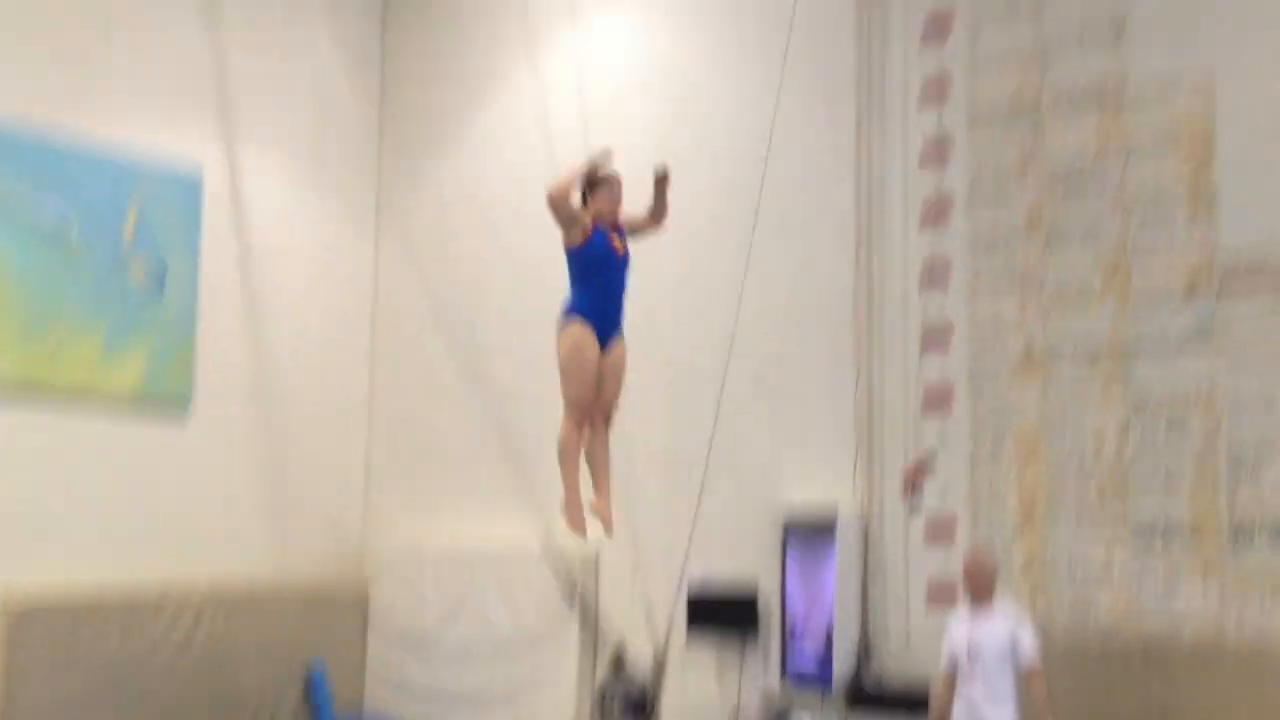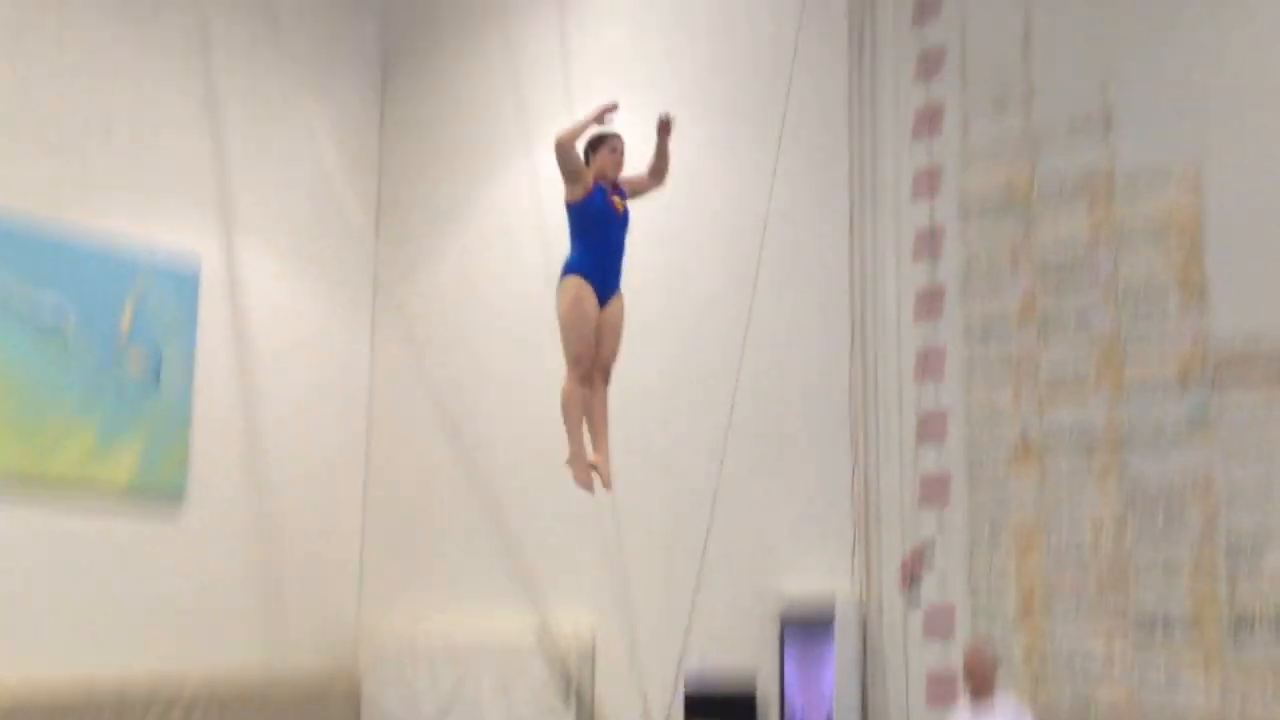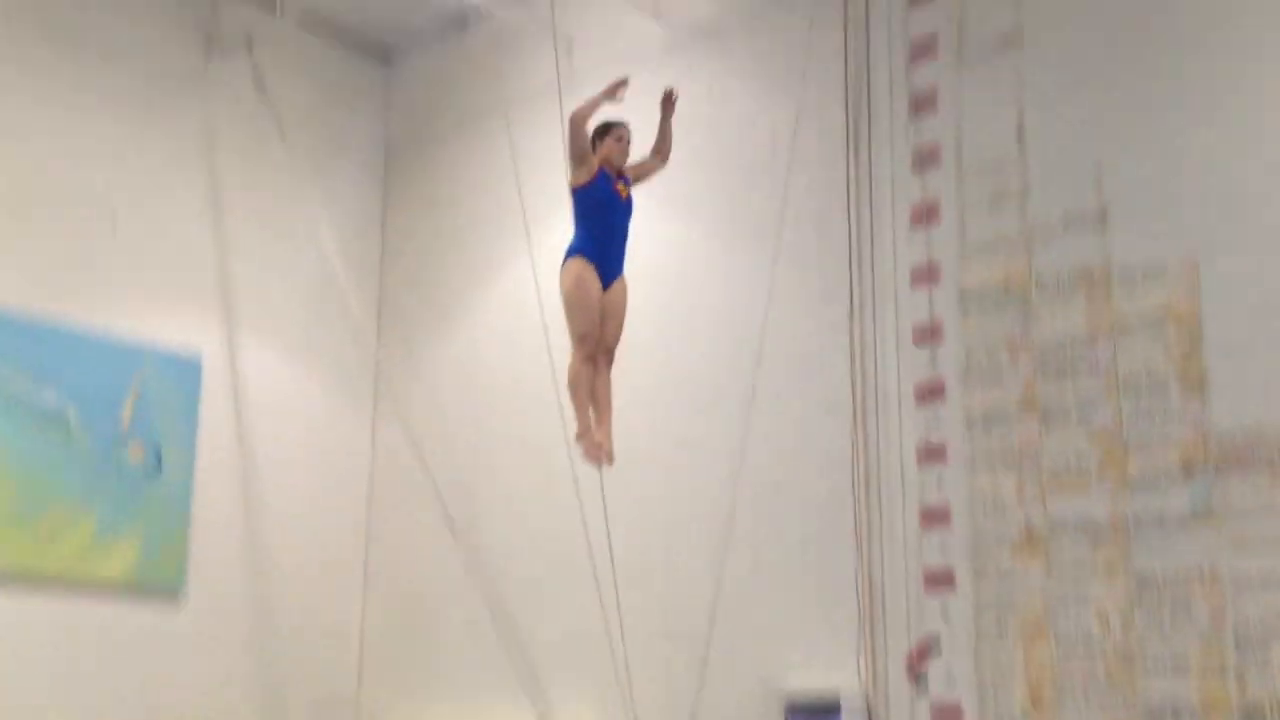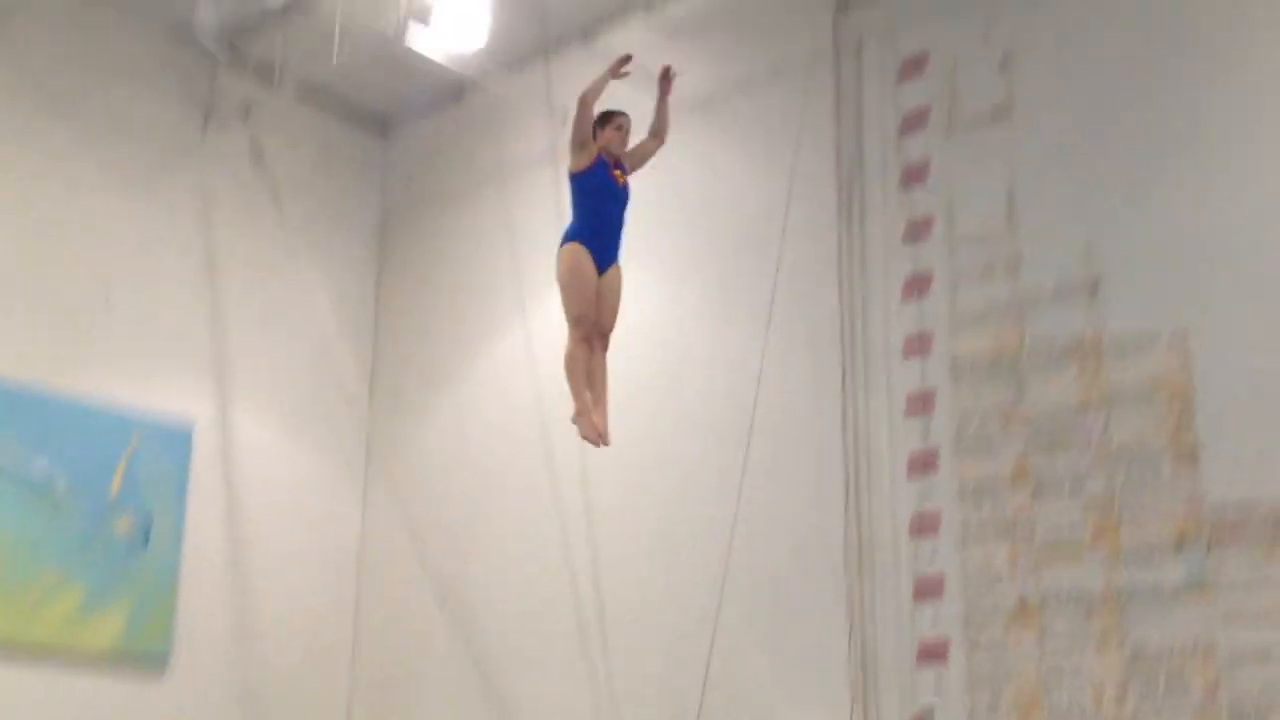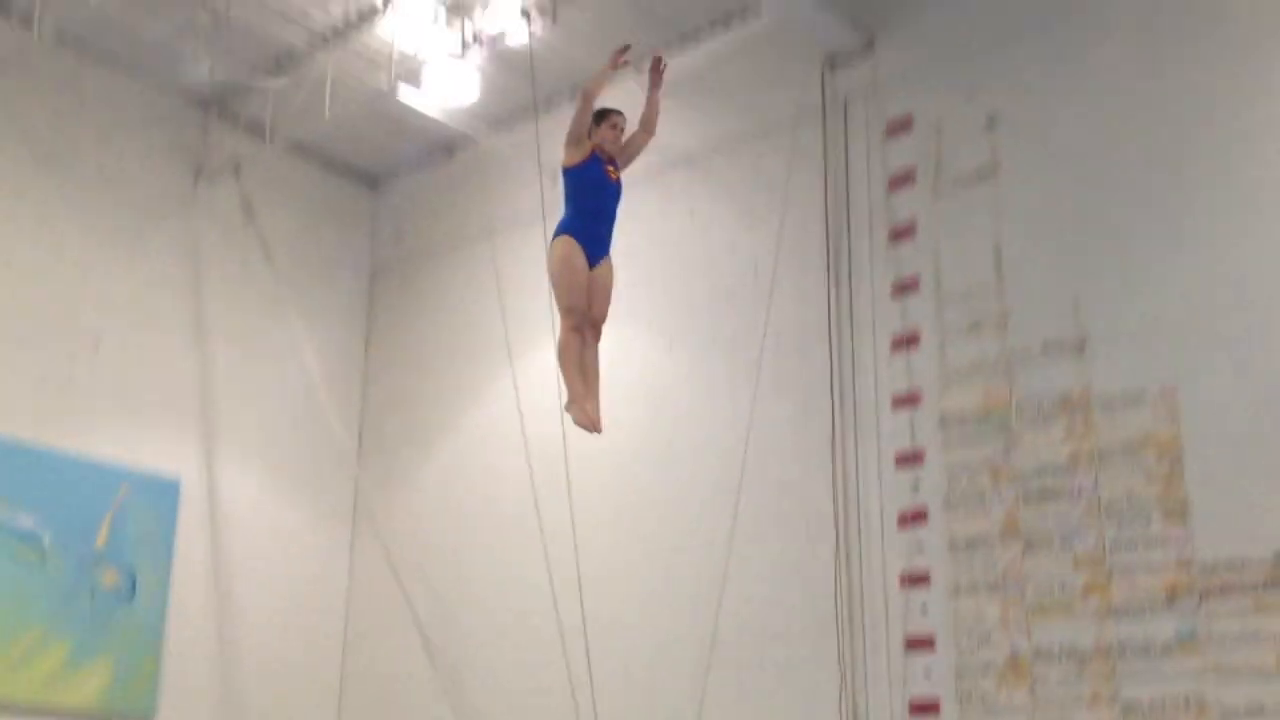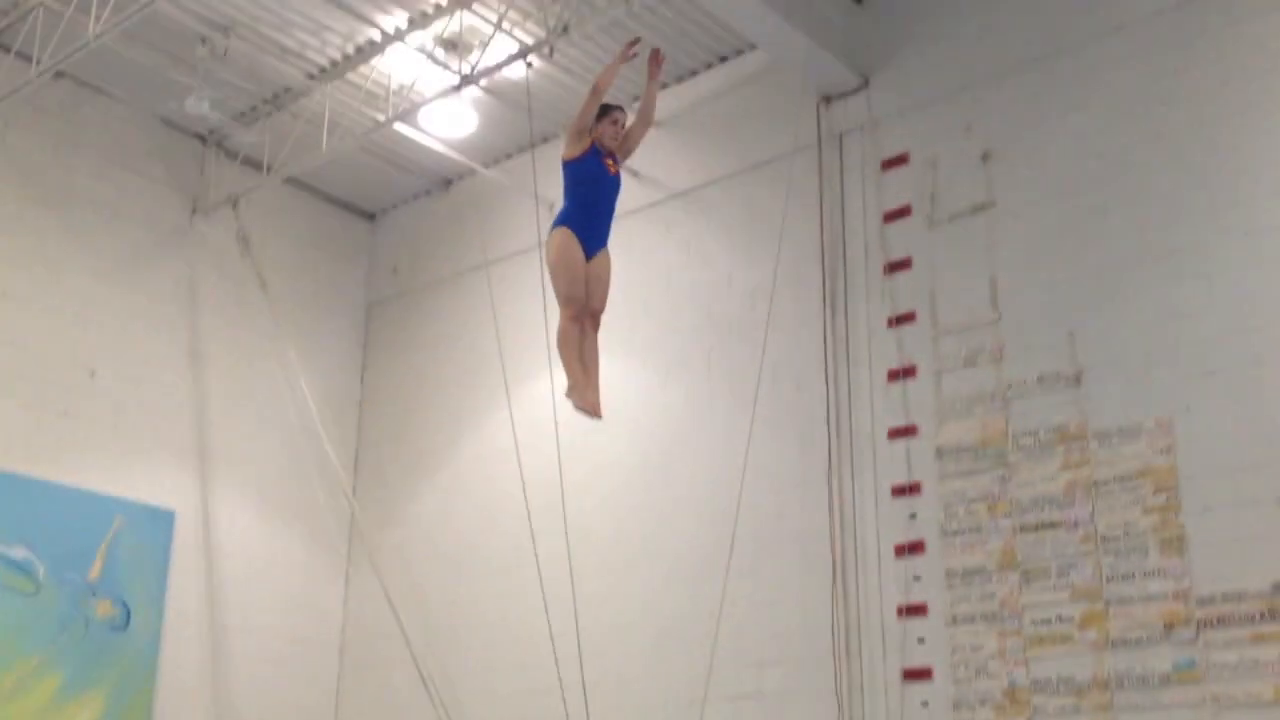
dt=0.1s
person 1, frame 1
left shoulder: (620, 229)
right shoulder: (579, 226)
left elbow: (656, 218)
right elbow: (555, 198)
left wrist: (660, 190)
right wrist: (585, 171)
left hip: (613, 332)
right hip: (581, 324)
left knee: (602, 418)
right knee: (578, 415)
left ankle: (602, 496)
right ankle: (571, 499)
person 1, frame 2
left shoulder: (621, 189)
right shoulder: (581, 182)
left elbow: (657, 176)
right elbow: (562, 143)
left wrist: (663, 140)
right wrist: (593, 118)
left hip: (611, 290)
right hip: (580, 280)
left knee: (601, 374)
right knee: (580, 369)
left ankle: (600, 451)
right ankle: (577, 451)
person 1, frame 3
left shoulder: (625, 179)
right shoulder: (585, 169)
left elbow: (661, 157)
right elbow: (576, 121)
left wrist: (666, 118)
right wrist: (604, 97)
left hip: (614, 273)
right hip: (583, 264)
left knee: (605, 354)
right knee: (585, 350)
left ankle: (603, 431)
right ankle: (584, 429)
person 1, frame 4
left shoulder: (623, 166)
right shoulder: (584, 155)
left elbow: (657, 137)
right elbow: (584, 102)
left wrist: (663, 95)
right wrist: (608, 75)
left hip: (609, 258)
right hip: (579, 249)
left knee: (601, 338)
right knee: (581, 332)
left ankle: (599, 412)
right ankle: (581, 408)
person 1, frame 5
left shoulder: (616, 163)
right shoulder: (578, 149)
left elbow: (647, 129)
right elbow: (587, 97)
left wrist: (655, 86)
right wrist: (609, 69)
left hip: (600, 253)
right hip: (570, 242)
left knee: (593, 328)
right knee: (573, 322)
left ankle: (591, 404)
right ankle: (576, 398)
person 1, frame 6
left shoulder: (615, 157)
right shoulder: (578, 143)
left elbow: (645, 120)
right elbow: (595, 92)
left wrist: (653, 77)
right wrist: (619, 61)
left hip: (598, 245)
right hip: (568, 234)
left knee: (592, 318)
right knee: (572, 312)
left ankle: (591, 391)
right ankle: (576, 385)
